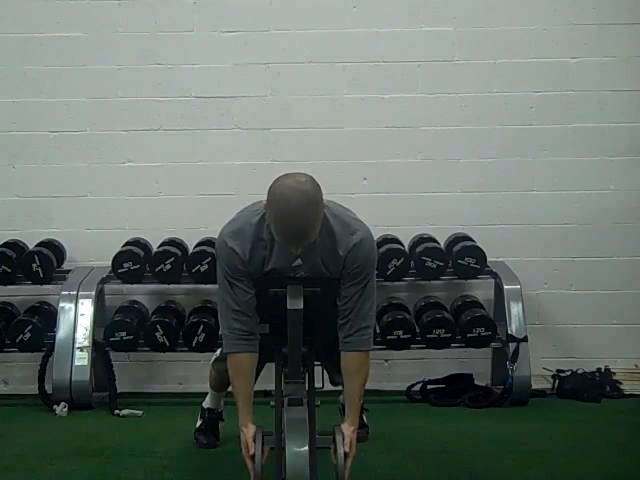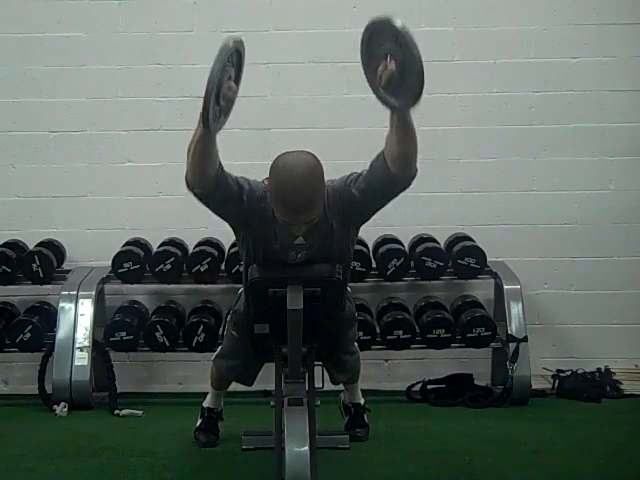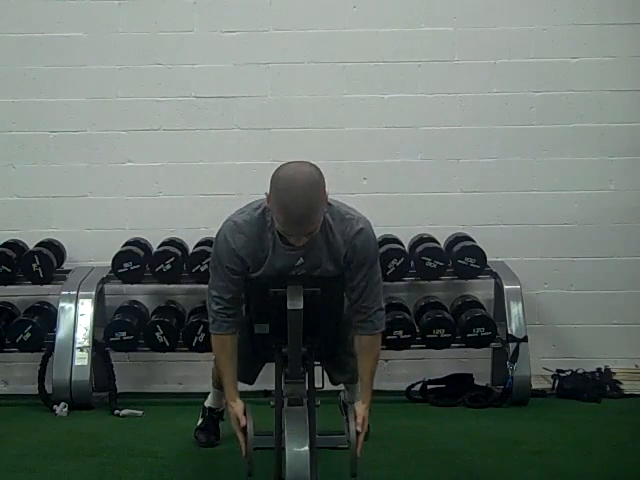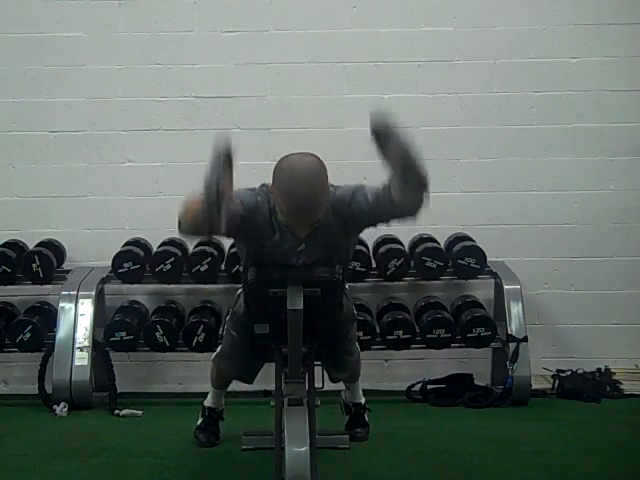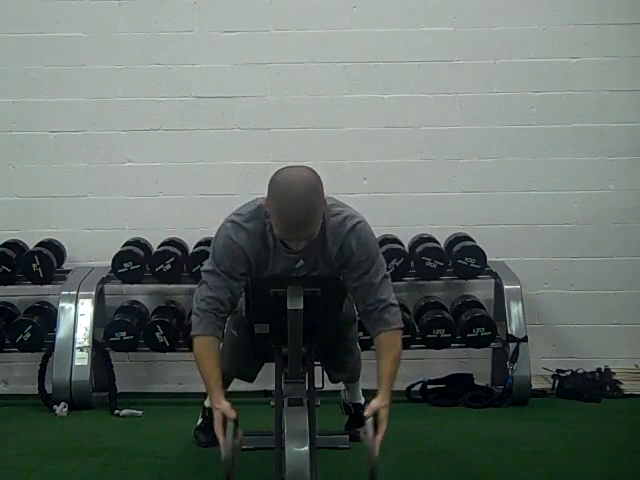
dt=1s
person 1, frame 1
left shoulder: (355, 239)
right shoulder: (235, 238)
left elbow: (356, 332)
right elbow: (239, 333)
left wrist: (351, 420)
right wrist: (246, 422)
right hip: (258, 307)
right knee: (228, 357)
left ankle: (348, 405)
right ankle: (211, 407)
person 1, frame 2
left shoulder: (344, 201)
right shoulder: (249, 202)
left elbow: (401, 172)
right elbow: (199, 182)
left wrist: (399, 108)
left knee: (346, 364)
right knee: (229, 364)
left ankle: (353, 401)
right ankle: (212, 407)
person 1, frame 3
left shoulder: (355, 232)
right shoulder: (236, 234)
left elbow: (368, 317)
right elbow: (223, 315)
left wrist: (363, 399)
right wrist: (233, 397)
left knee: (348, 363)
right knee: (231, 359)
left ankle: (349, 398)
right ankle: (213, 405)
person 1, frame 4
left shoulder: (345, 207)
right shoulder: (250, 208)
left elbow: (405, 203)
right elbow: (189, 224)
left wrist: (405, 173)
right wrist: (212, 202)
left knee: (346, 364)
right knee: (229, 363)
left ankle: (355, 400)
right ankle: (213, 405)
person 1, frame 5
left shoulder: (352, 230)
right shoulder: (237, 231)
left elbow: (382, 311)
right elbow: (208, 312)
left wrist: (384, 393)
right wrist: (218, 398)
left knee: (346, 361)
right knee: (229, 357)
left ankle: (353, 400)
right ankle: (210, 405)
